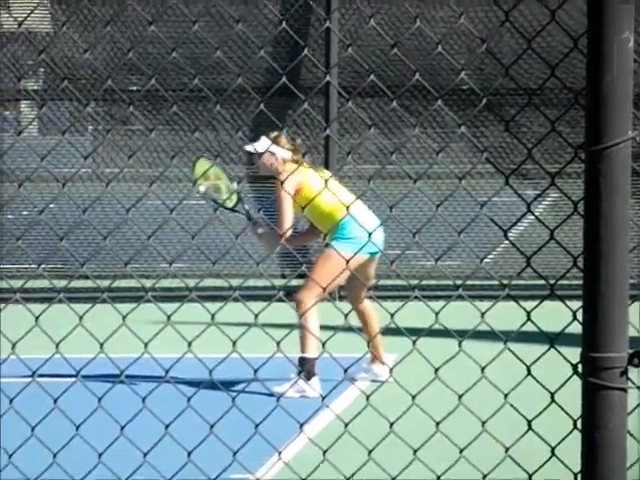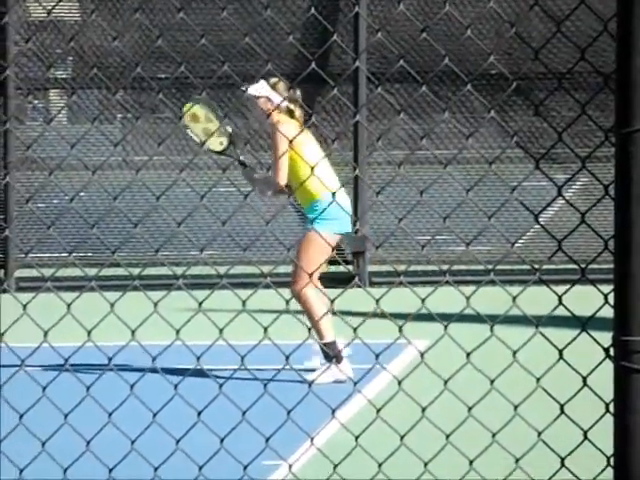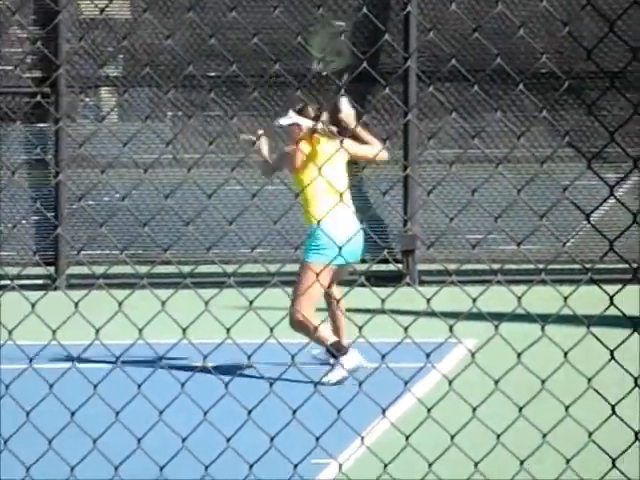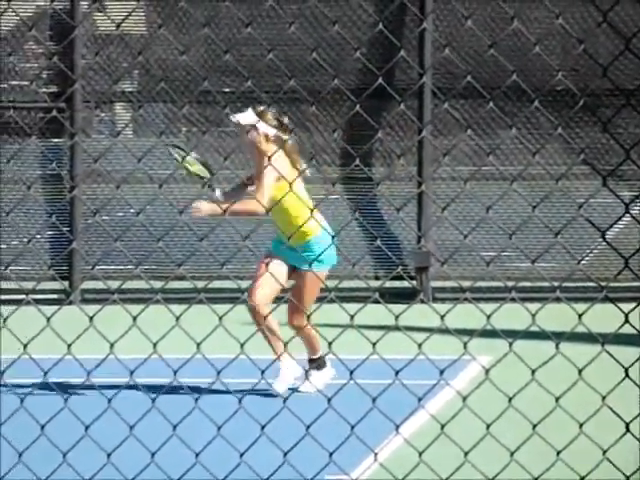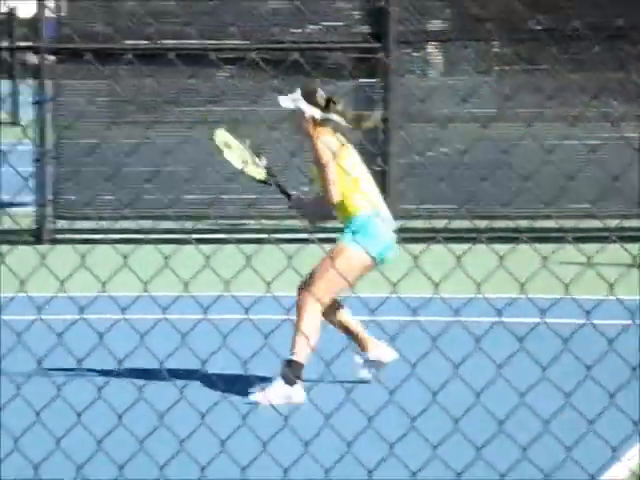
dt=1s
person 1, frame 1
left shoulder: (287, 177)
right shoulder: (305, 172)
left elbow: (284, 234)
right elbow: (318, 228)
left wrist: (264, 234)
right wrist: (273, 238)
left hip: (352, 233)
right hip: (369, 230)
left knee: (306, 298)
right knee: (357, 298)
left ankle: (307, 378)
right ankle: (379, 364)
person 1, frame 2
left shoulder: (282, 128)
right shoulder: (291, 126)
left elbow: (279, 180)
left wrist: (256, 180)
right wrist: (263, 184)
left hip: (326, 209)
right hip: (328, 207)
left knee: (303, 286)
right knee: (306, 282)
left ankle: (338, 362)
right ankle: (329, 346)
person 1, frame 3
left shoulder: (293, 152)
right shoulder: (339, 144)
left elbow: (269, 168)
right elbow: (380, 154)
left wrist: (262, 147)
right wrist: (355, 125)
left hip: (326, 236)
right hip: (352, 234)
left knee: (299, 317)
right knee: (327, 283)
left ankle: (342, 354)
right ankle: (341, 347)
person 1, frame 4
left shoulder: (273, 158)
right shoulder: (265, 154)
left elbow: (260, 206)
right elbow: (258, 189)
left wrist: (216, 209)
right wrist: (226, 196)
left hip: (313, 243)
right hip: (286, 241)
left knee: (297, 317)
right knee: (257, 302)
left ankle: (319, 366)
right ankle: (289, 366)
person 1, frame 5
left shoulder: (320, 140)
right shoulder: (330, 139)
left elbow: (333, 195)
left wrist: (303, 204)
right wrist: (307, 204)
left hip: (366, 229)
right hip: (373, 229)
left knee: (311, 301)
right knee: (314, 294)
right ankle: (372, 348)
